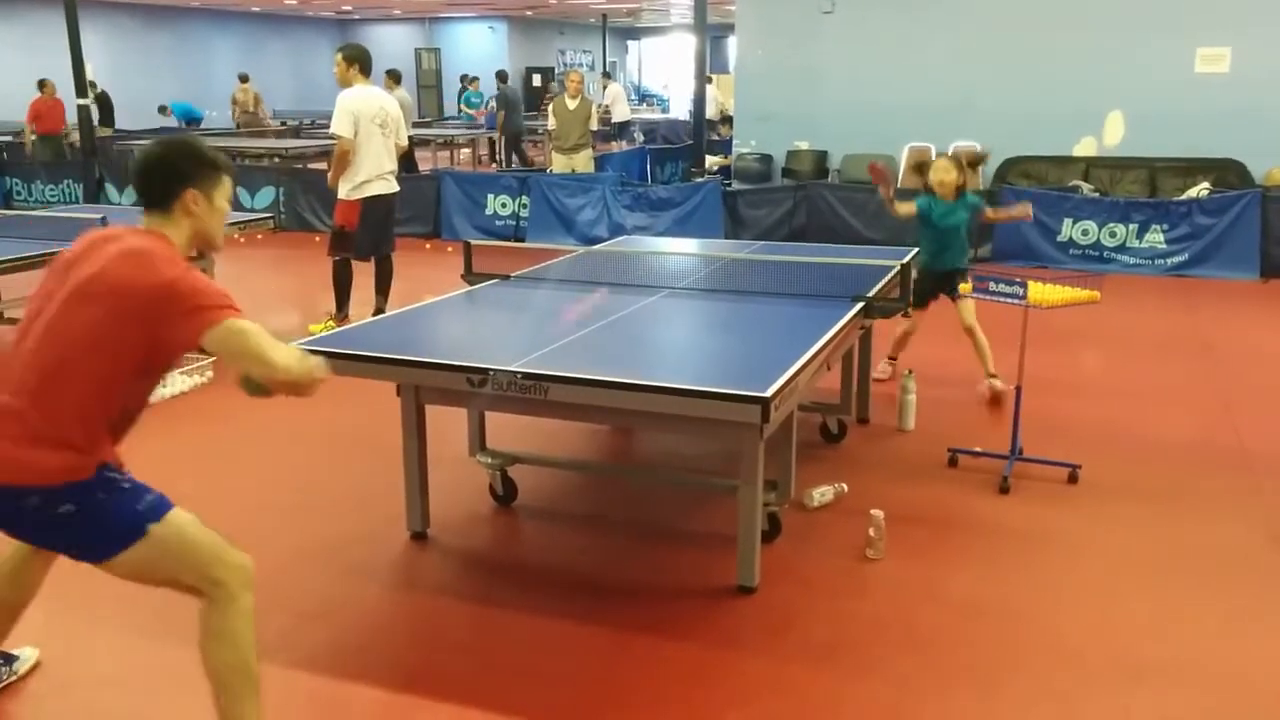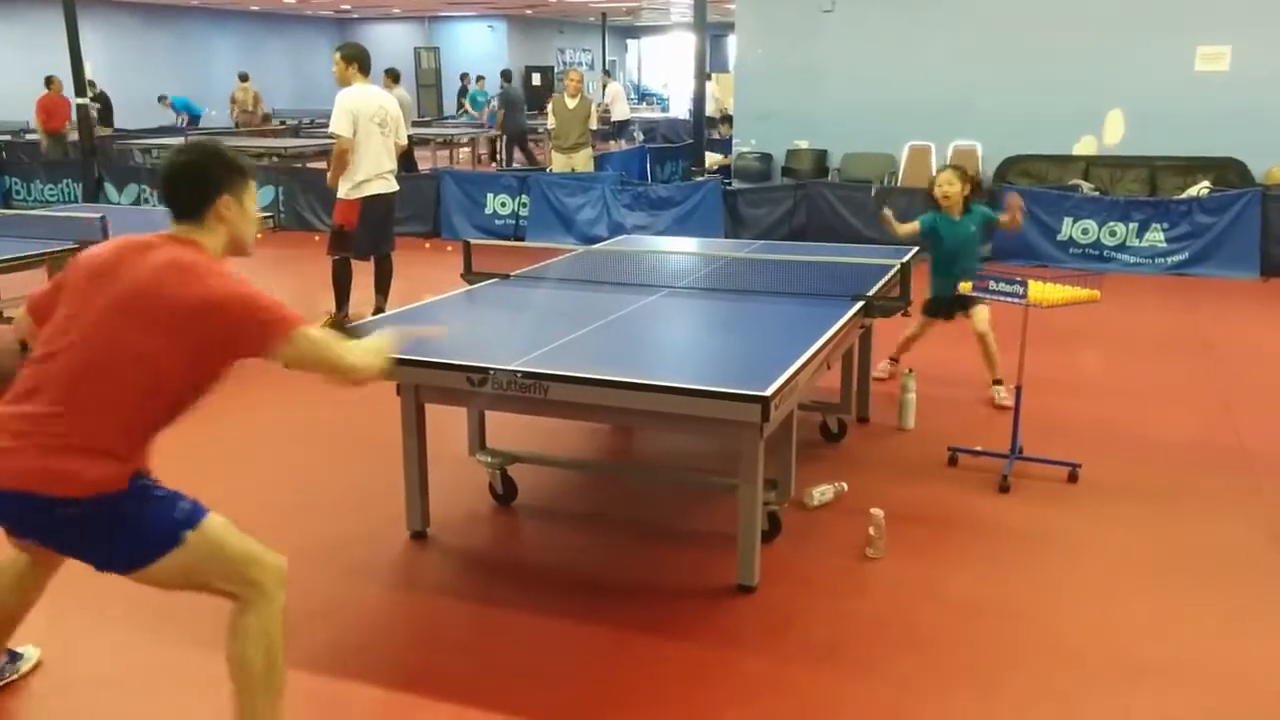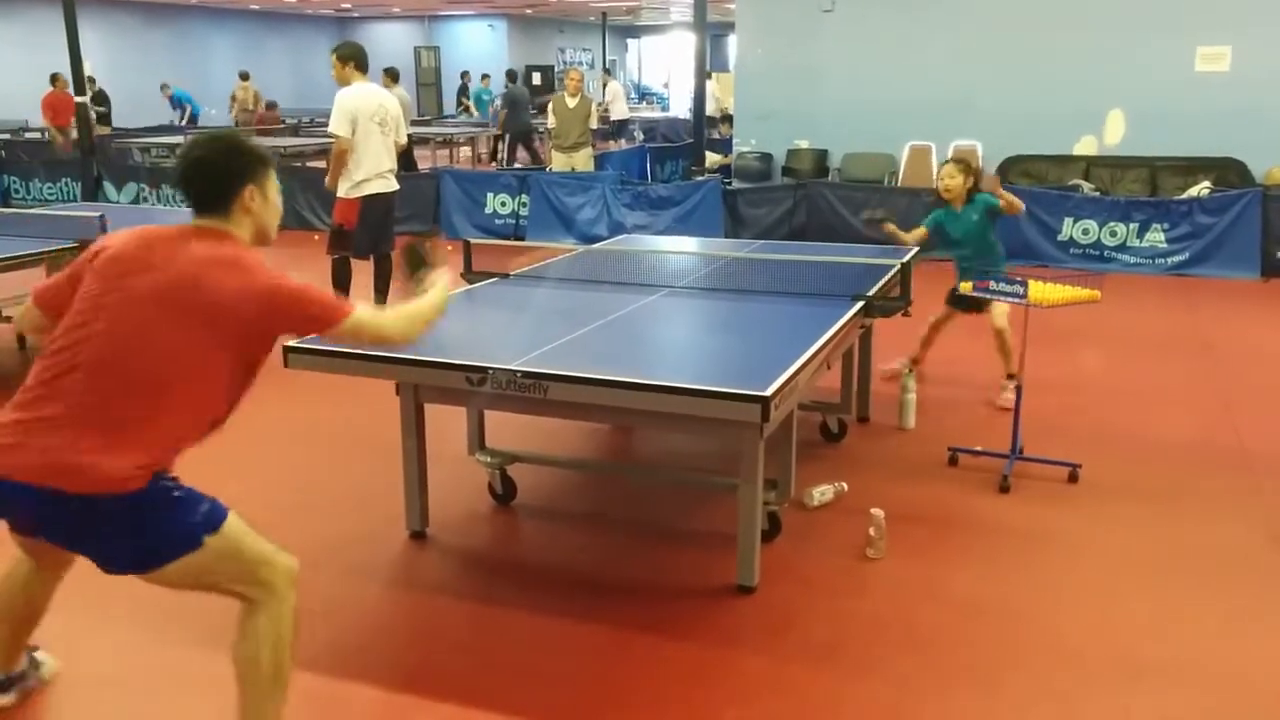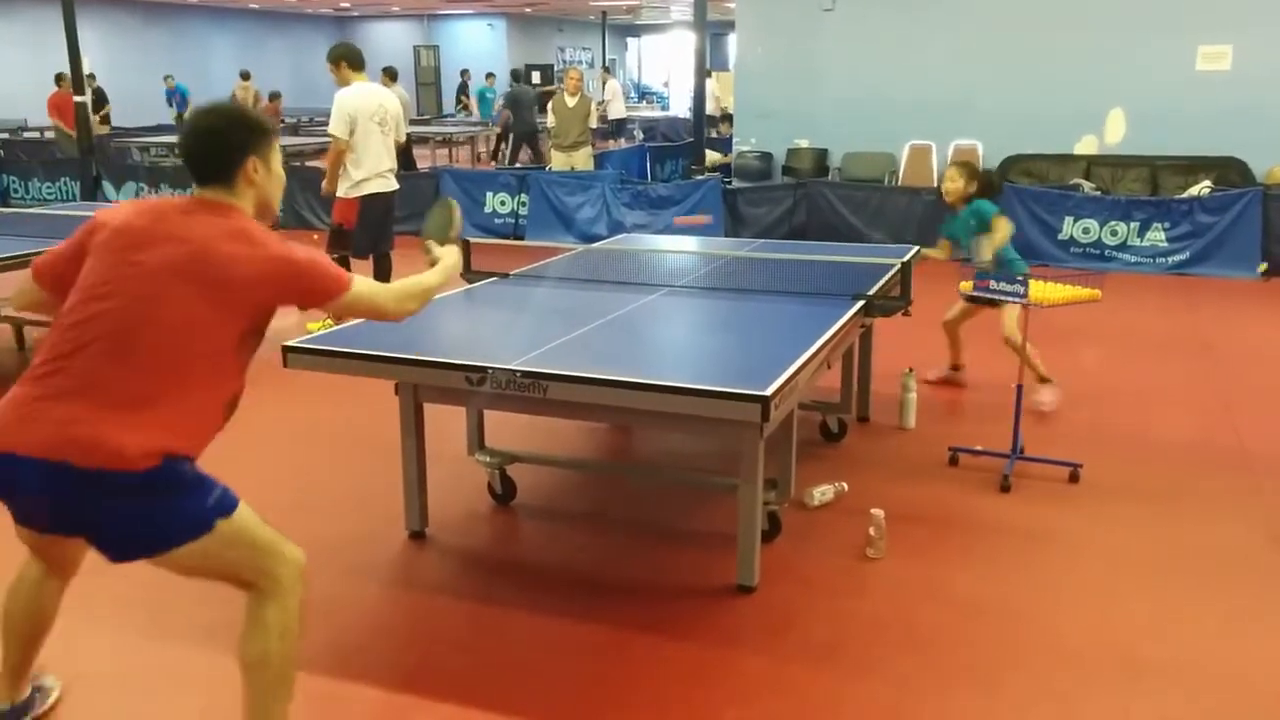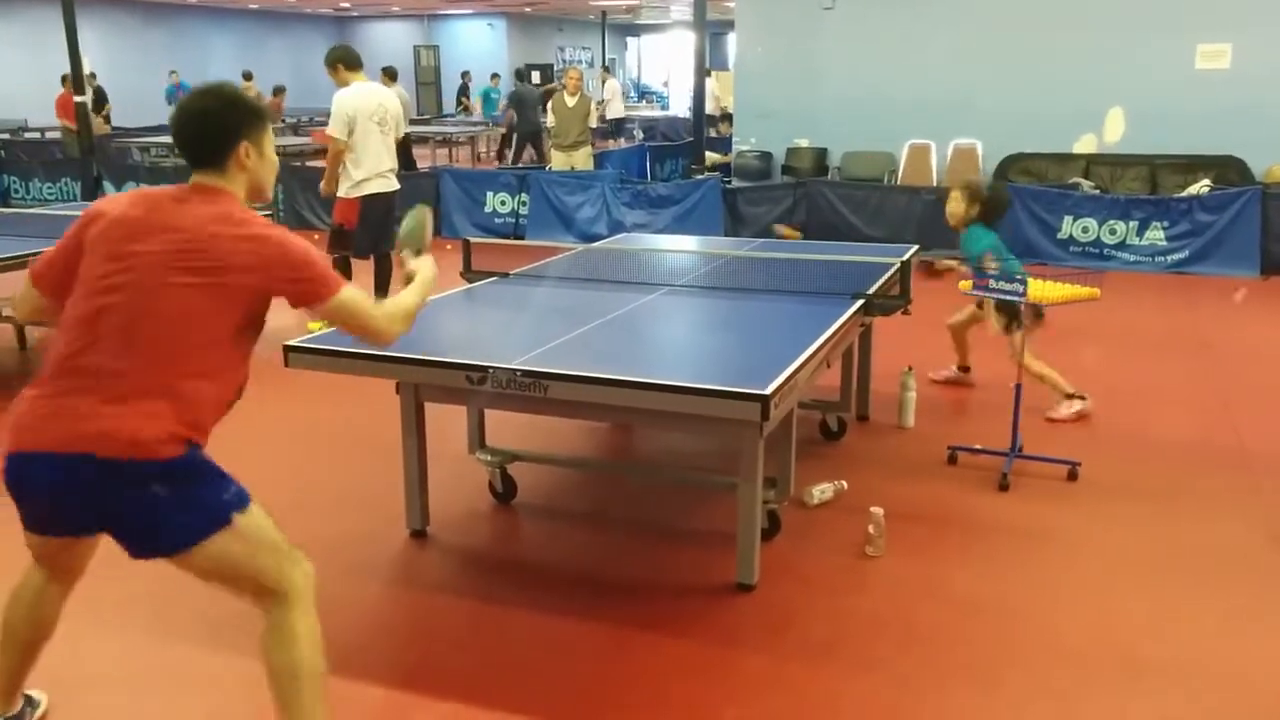
dt=0.1s
person 1, frame 1
left shoulder: (92, 246)
right shoulder: (174, 281)
right elbow: (281, 368)
right wrist: (308, 366)
right hip: (53, 475)
right knee: (230, 580)
person 1, frame 2
left shoulder: (102, 255)
right shoulder: (223, 295)
right elbow: (355, 366)
right wrist: (384, 339)
right hip: (83, 487)
right knee: (262, 580)
person 1, frame 3
left shoulder: (119, 246)
right shoulder: (264, 288)
right elbow: (394, 330)
right wrist: (438, 291)
right hip: (105, 485)
right knee: (274, 583)
person 1, frame 4
left shoulder: (117, 219)
right shoulder: (272, 259)
right elbow: (395, 303)
right wrist: (443, 268)
right hip: (121, 466)
left knee: (51, 560)
right knee: (281, 574)
person 1, frame 5
left shoulder: (111, 212)
right shoulder: (267, 245)
right elbow: (382, 328)
right wrist: (422, 279)
right hip: (140, 460)
left knee: (54, 568)
right knee: (289, 585)
person 2, frame 1
left shoulder: (348, 98)
right shoulder: (389, 100)
left elbow: (345, 147)
right elbow: (401, 145)
left wrist: (334, 175)
left hip: (357, 190)
right hip: (386, 188)
left knee: (341, 255)
right knee: (382, 254)
left ankle: (341, 318)
right ankle: (380, 312)
person 2, frame 2
left shoulder: (347, 98)
right shoulder: (389, 99)
left elbow: (343, 146)
right elbow: (401, 145)
left wrist: (333, 175)
left hip: (357, 189)
right hip: (386, 187)
left knee: (340, 254)
right knee: (382, 253)
left ankle: (341, 316)
right ankle: (380, 312)
person 2, frame 3
left shoulder: (347, 97)
right shoulder: (389, 99)
left elbow: (342, 146)
right elbow: (400, 143)
left wrist: (332, 177)
left hip: (357, 189)
right hip: (386, 186)
left knee: (340, 252)
right knee: (382, 251)
right ankle: (380, 309)
person 2, frame 4
left shoulder: (345, 97)
right shoulder: (389, 97)
left elbow: (339, 147)
left wrist: (329, 180)
left hip: (355, 189)
right hip: (386, 185)
left knee: (339, 253)
right knee: (381, 251)
left ankle: (338, 316)
person 2, frame 5
left shoulder: (344, 97)
right shoulder: (389, 95)
left elbow: (337, 147)
left wrist: (328, 181)
left hip: (356, 189)
right hip: (386, 185)
left knee: (340, 254)
right knee: (382, 252)
person 3, frame 1
left shoulder: (969, 202)
right shoulder: (926, 204)
left elbow: (991, 216)
right elbow: (902, 210)
left wrist: (1017, 213)
right wrist: (889, 198)
left hip: (956, 272)
right hip: (928, 272)
left knee: (970, 324)
right knee: (910, 325)
left ankle: (993, 379)
right ankle: (890, 361)
person 3, frame 2
left shoulder: (978, 214)
right shoulder: (932, 220)
left elbow: (1010, 223)
right elbow: (901, 231)
left wrist: (1014, 213)
right wrist: (889, 221)
right hip: (943, 289)
left knee: (982, 331)
right knee: (915, 333)
left ankle: (998, 386)
right ankle: (892, 362)
person 3, frame 3
left shoulder: (983, 203)
right shoulder: (940, 216)
left elbow: (1018, 209)
right elbow: (911, 239)
left wrist: (1000, 193)
right wrist: (894, 232)
left hip: (995, 277)
right hip: (966, 281)
left knee: (999, 325)
right knee: (935, 323)
left ankle: (1010, 382)
right ankle: (914, 362)
person 3, frame 4
left shoulder: (980, 207)
right shoulder: (951, 220)
left elbow: (1006, 228)
right elbow: (944, 254)
left wrist: (990, 246)
right wrist: (925, 253)
left hip: (1011, 277)
left knee: (1010, 335)
right knee: (949, 322)
left ankle: (1045, 383)
right ankle: (955, 370)
person 3, frame 5
left shoulder: (974, 236)
right shoulder: (971, 234)
left elbow: (990, 272)
left wrist: (991, 311)
right wrist: (953, 265)
left hip: (1017, 298)
left knee: (1021, 359)
right knee: (954, 325)
left ankle: (1075, 399)
right ankle: (963, 371)
